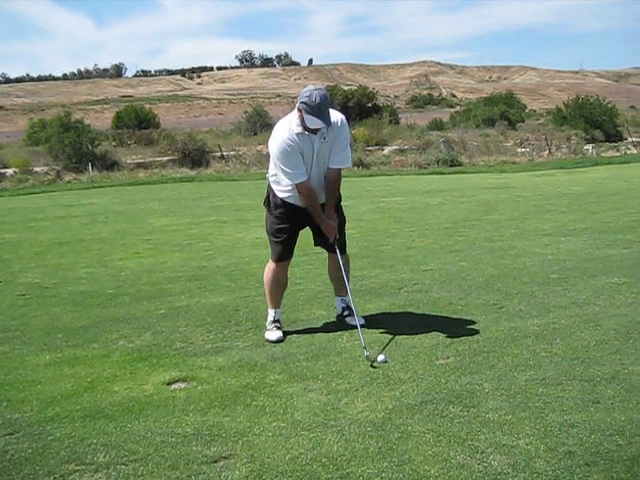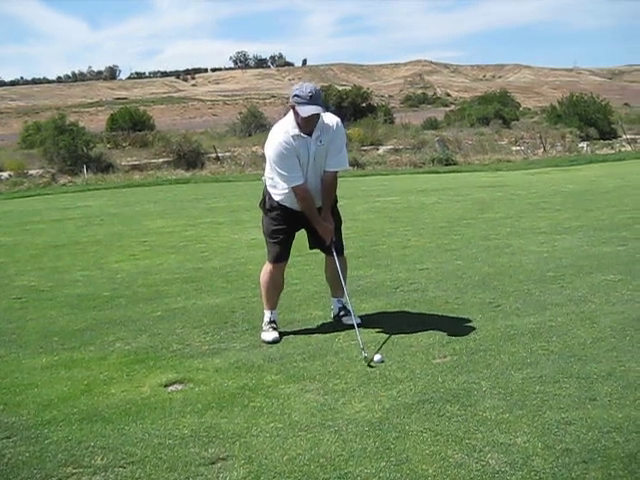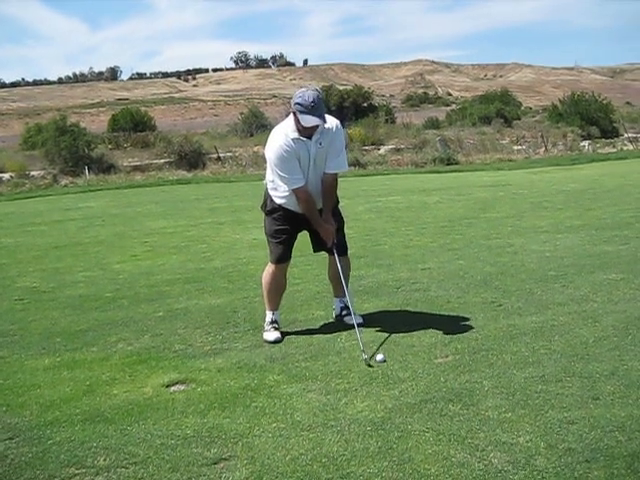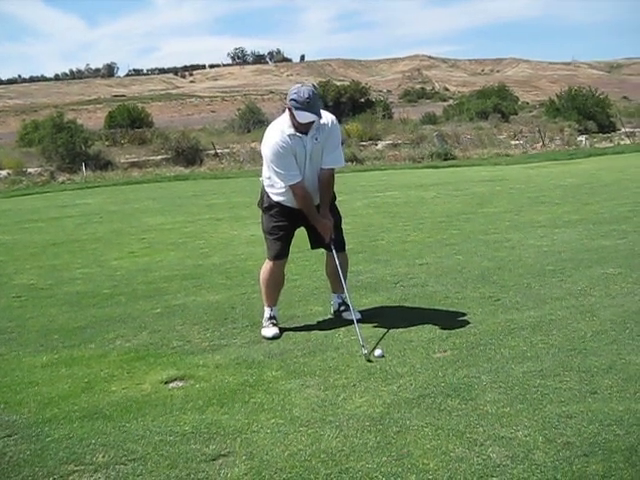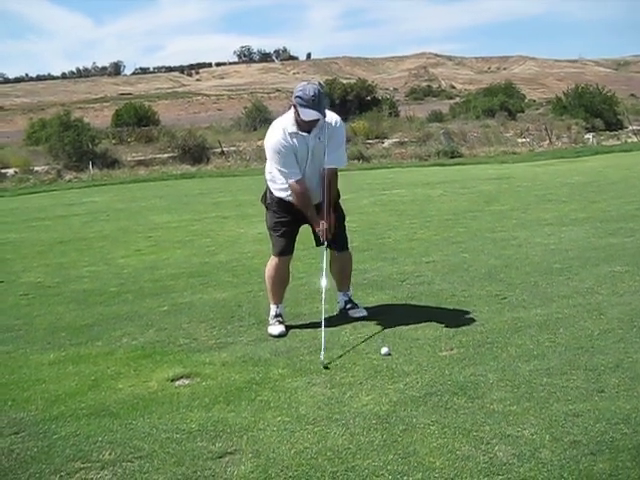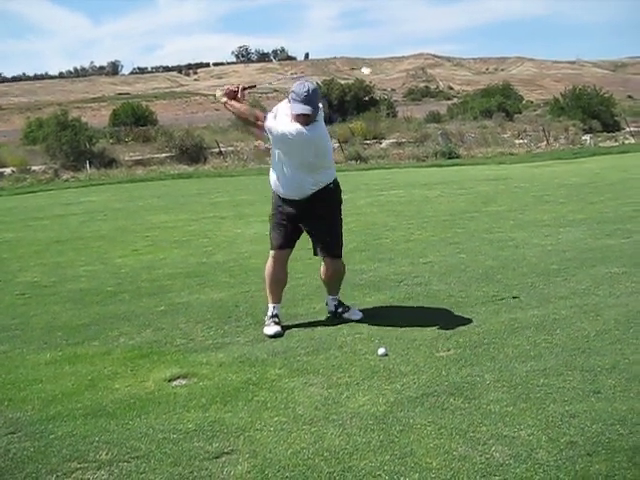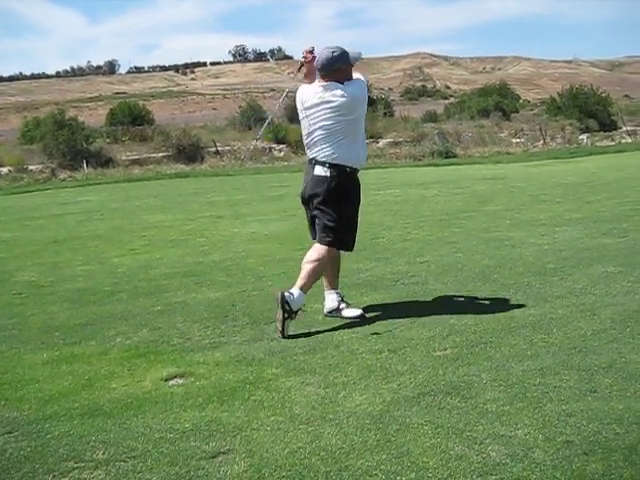
dt=0.7s
person 1, frame 1
left shoulder: (338, 123)
right shoulder: (284, 136)
left elbow: (334, 172)
right elbow: (303, 187)
left wrist: (330, 210)
right wrist: (322, 221)
left hip: (324, 197)
right hip: (287, 201)
left knee: (338, 250)
right knee: (280, 259)
left ankle: (342, 306)
right ankle: (273, 317)
person 1, frame 2
left shoulder: (334, 126)
right shoulder: (280, 140)
left elbow: (330, 175)
right elbow: (299, 190)
left wrist: (327, 213)
right wrist: (318, 223)
left hip: (321, 200)
right hip: (283, 204)
left knee: (336, 252)
right knee: (276, 261)
left ankle: (339, 306)
right ankle: (269, 319)
person 1, frame 3
left shoulder: (333, 129)
right shoulder: (280, 142)
left elbow: (330, 177)
right elbow: (300, 192)
left wrist: (328, 215)
right wrist: (319, 225)
left hip: (322, 201)
right hip: (284, 206)
left knee: (340, 252)
right knee: (279, 262)
left ankle: (341, 306)
right ankle: (271, 319)
person 1, frame 4
left shoulder: (329, 124)
right shoulder: (276, 139)
left elbow: (327, 173)
right elbow: (296, 188)
left wrist: (325, 210)
right wrist: (317, 221)
left hip: (319, 198)
right hip: (281, 203)
left knee: (338, 249)
right knee: (276, 259)
left ankle: (339, 301)
right ankle: (269, 315)
person 1, frame 5
left shoulder: (334, 125)
right shoulder: (278, 136)
left elbow: (330, 174)
right elbow: (295, 185)
left wrist: (328, 213)
right wrist: (315, 220)
left hip: (321, 197)
right hip: (284, 200)
left knee: (341, 248)
right knee: (281, 256)
left ankle: (344, 300)
right ankle: (275, 312)
person 1, frame 6
left shoulder: (314, 132)
right shoulder: (284, 109)
left elbow: (260, 122)
right elbow: (263, 120)
left wrist: (228, 103)
right wrist: (239, 100)
left hip: (321, 200)
right hip: (285, 198)
left knee: (332, 258)
right knee: (278, 253)
left ankle: (333, 302)
right ankle: (273, 312)
person 1, frame 7
left shoulder: (304, 94)
right shoulder: (352, 94)
right elbow: (355, 76)
left wrist: (311, 65)
right wrist: (317, 62)
left hip: (316, 175)
right hip: (338, 179)
left knee: (329, 240)
right knee: (328, 243)
left ankle: (332, 299)
right ankle: (294, 297)
